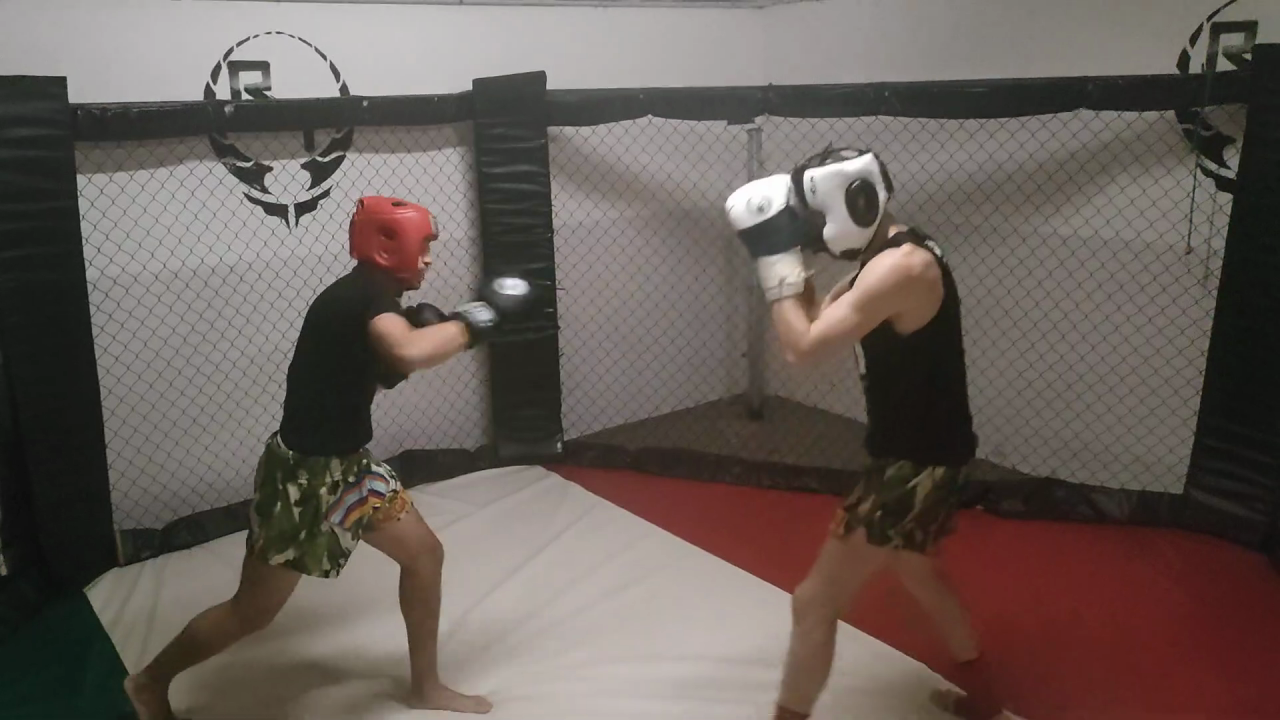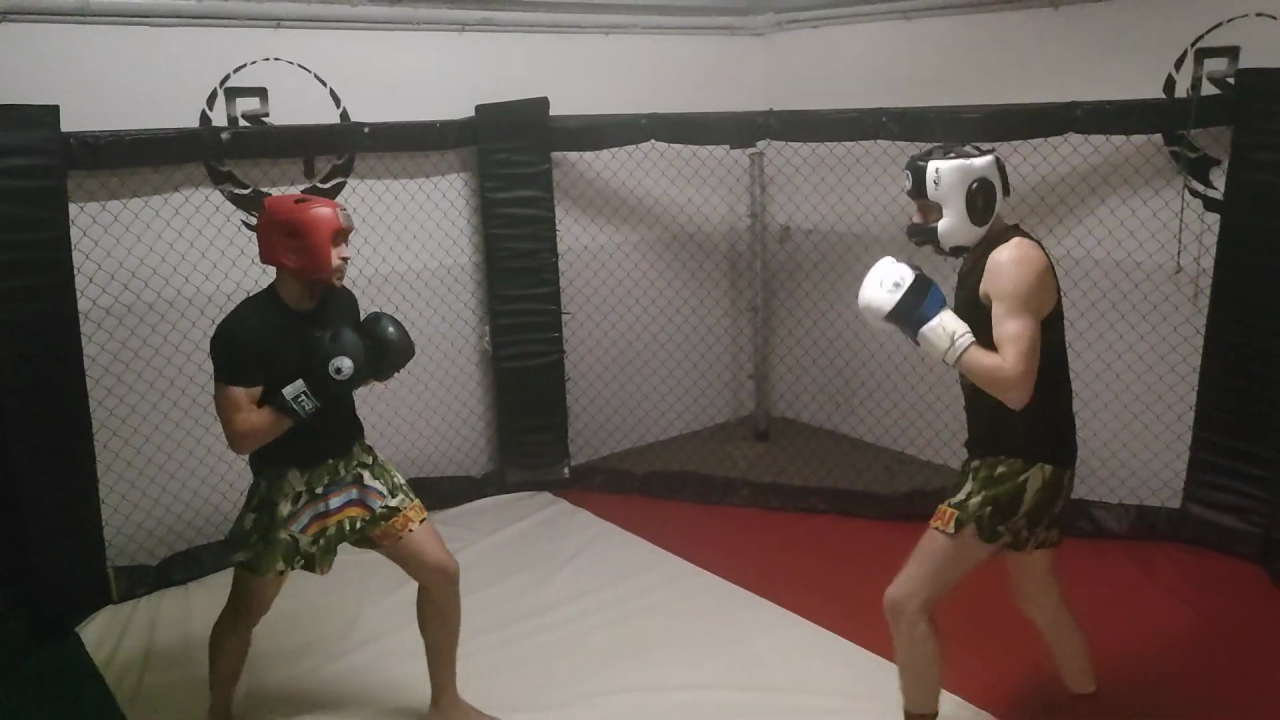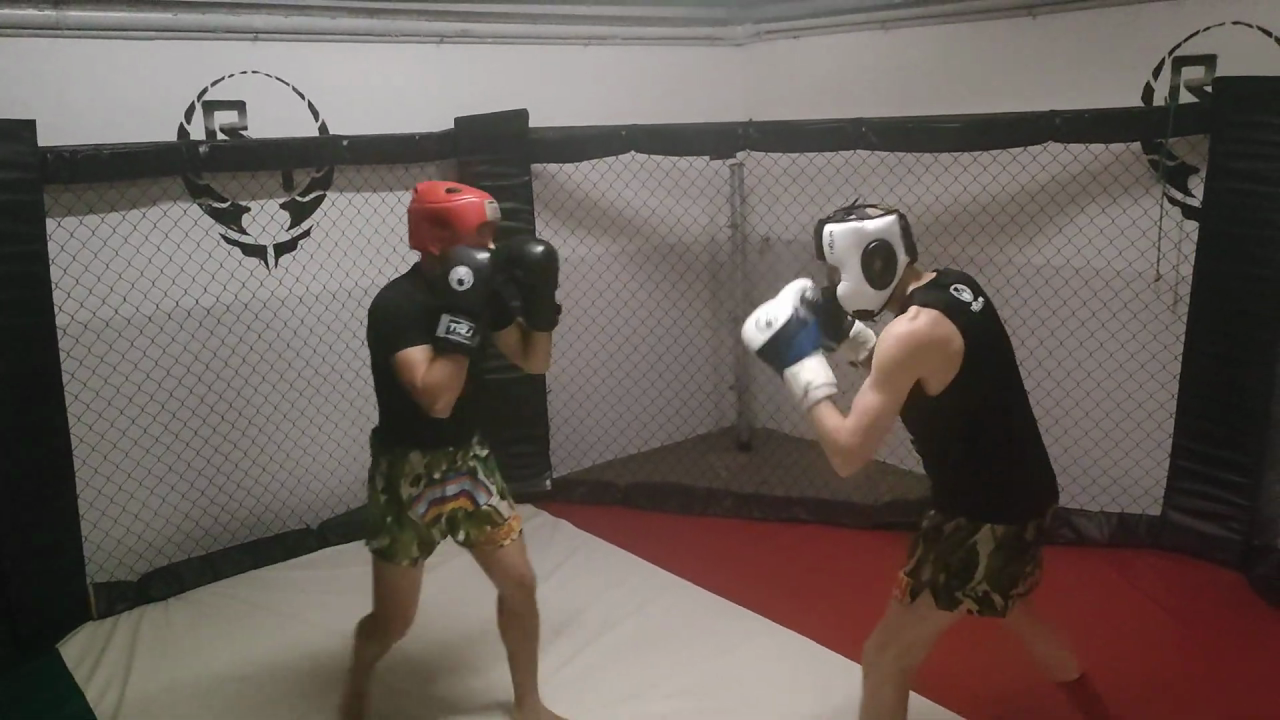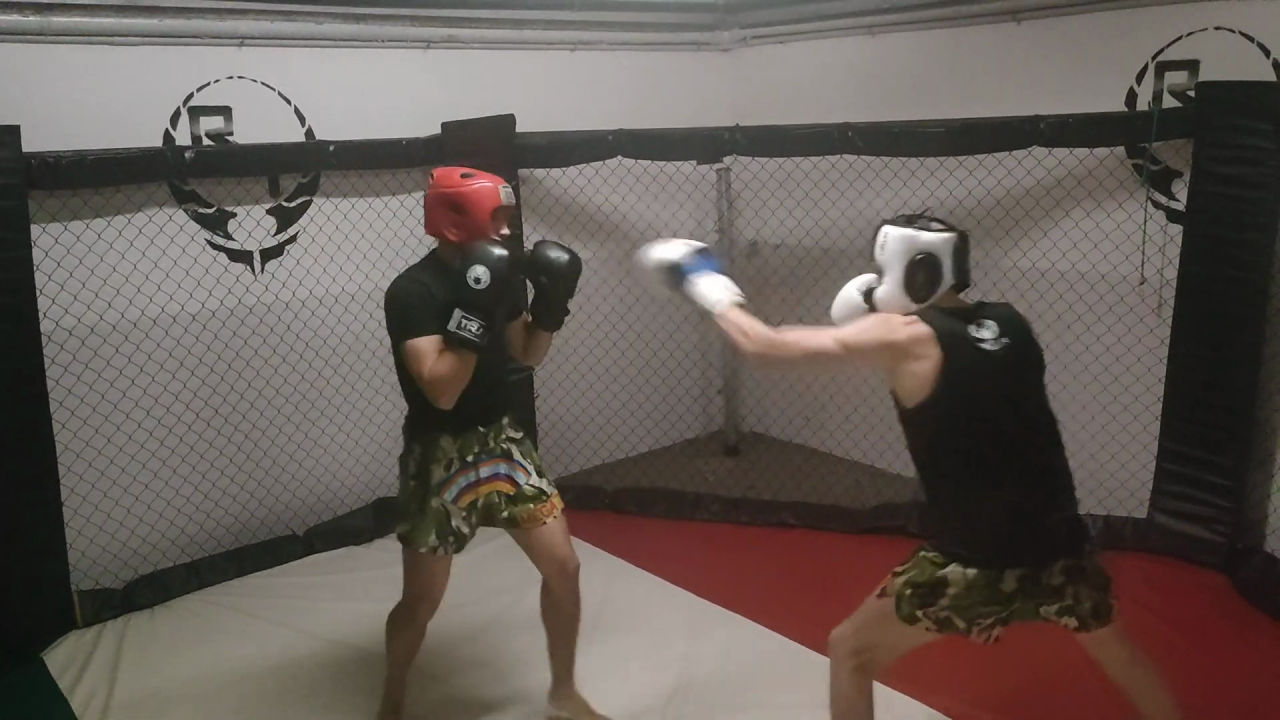
dt=0.5s
person 1, frame 1
left shoulder: (900, 268)
right shoulder: (893, 253)
left elbow: (804, 349)
right elbow: (823, 327)
left wrist: (776, 254)
right wrist: (792, 259)
left hip: (915, 460)
right hip: (928, 453)
left knee: (814, 603)
right knee: (917, 573)
person 1, frame 2
left shoulder: (1016, 259)
right shoulder: (983, 258)
left elbow: (1015, 384)
left wrist: (929, 320)
right wrist: (926, 317)
left hip: (1021, 463)
right hip: (1009, 457)
left knee: (906, 602)
right knee: (1040, 599)
person 1, frame 3
left shoulder: (914, 330)
right shoulder: (955, 286)
left elbow: (847, 456)
left wrist: (801, 361)
right wrist: (847, 338)
left hip: (981, 515)
right hip: (1023, 493)
left knee: (886, 658)
right knee: (1010, 608)
person 1, frame 4
left shoulder: (904, 337)
right shoulder: (1014, 322)
left elbow: (762, 344)
left wrist: (705, 281)
left hip: (972, 563)
right hip: (1060, 546)
left knee: (850, 652)
right knee: (1118, 654)
person 2, frame 1
left shoulder: (356, 301)
right shoulder: (357, 299)
right elbow: (411, 353)
left wrist: (385, 369)
right wrist: (486, 311)
left hip: (349, 461)
right hip: (309, 473)
left knee: (425, 553)
right knee: (253, 612)
person 2, frame 2
left shoulder: (339, 301)
right shoulder: (243, 330)
right elbow: (240, 437)
left wrist: (374, 359)
right wrist: (312, 388)
left hip: (356, 464)
right hip: (289, 485)
left knee: (441, 570)
right knee: (243, 614)
person 2, frame 3
left shoulder: (488, 288)
right shoulder: (396, 305)
left elbow: (535, 360)
right elbow: (435, 399)
left wrist: (541, 297)
right wrist: (461, 316)
left hip: (468, 458)
right hip: (409, 470)
left knee: (519, 582)
right knee: (394, 619)
person 2, frame 4
left shoulder: (497, 277)
right shoulder: (411, 293)
left elbow: (527, 352)
right elbow: (439, 392)
left wrist: (554, 301)
right wrist: (473, 310)
left hip: (501, 440)
right hip: (440, 453)
left knee: (563, 566)
right knee: (422, 599)
